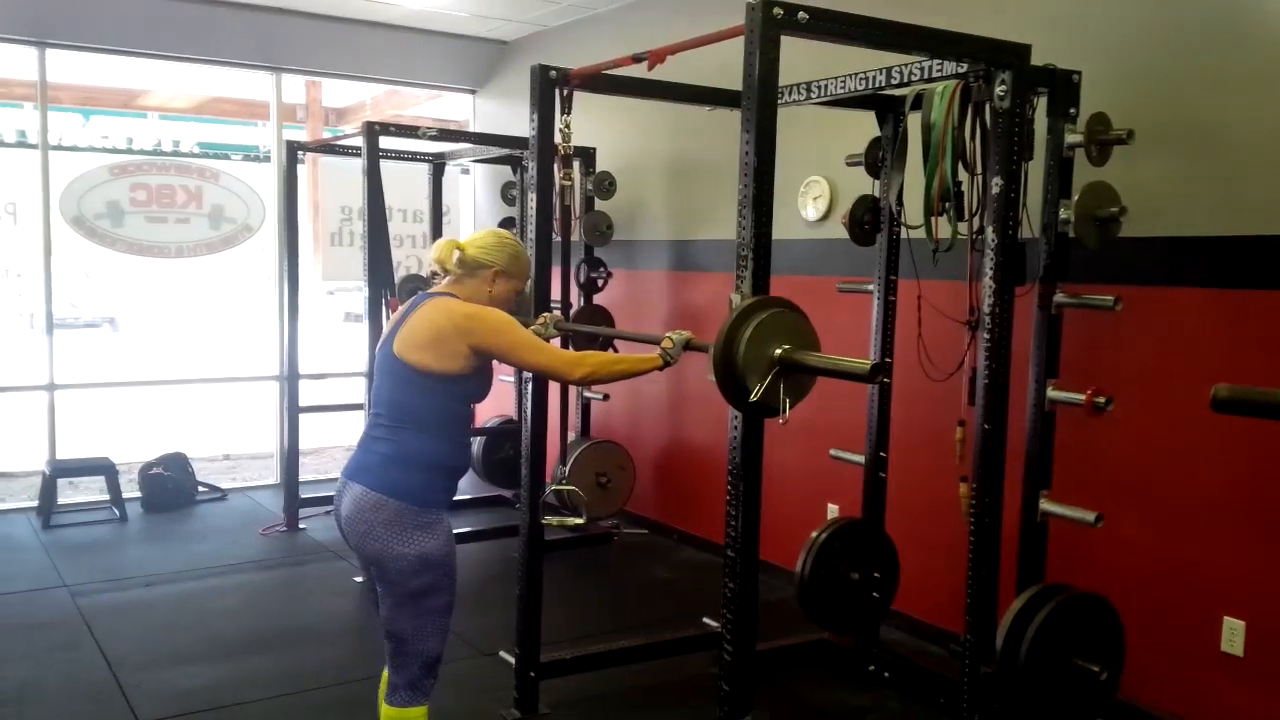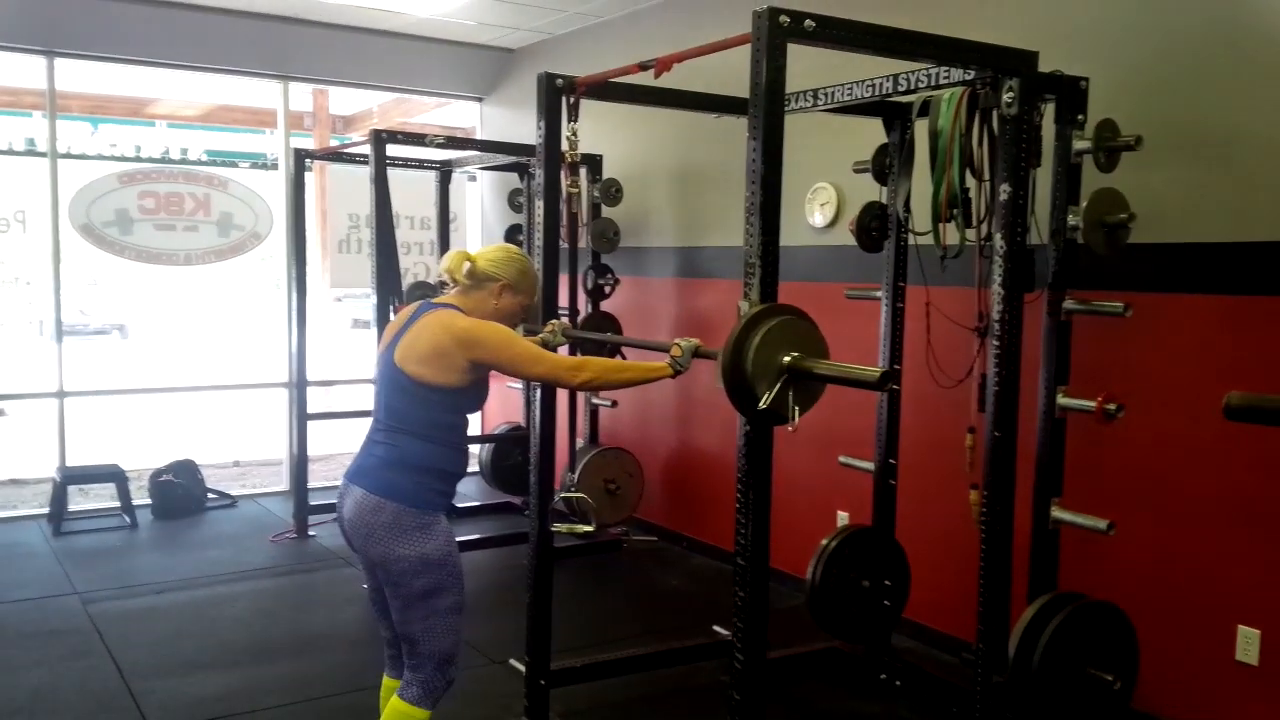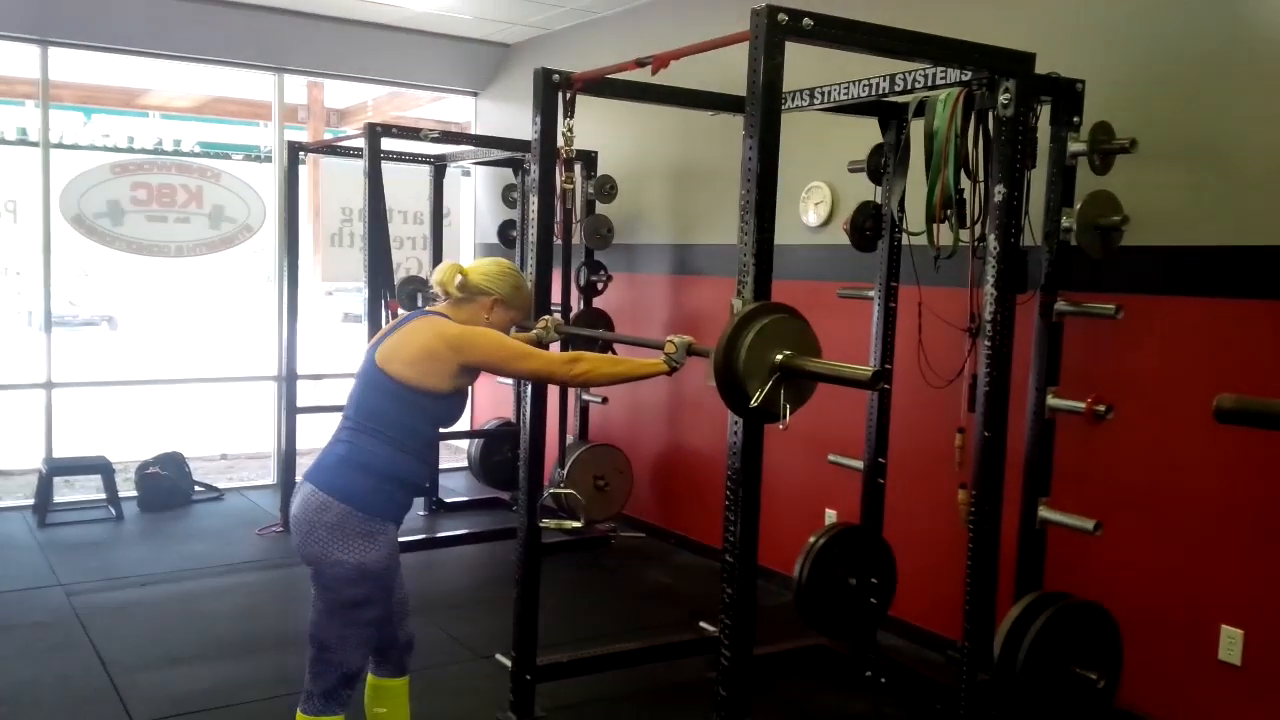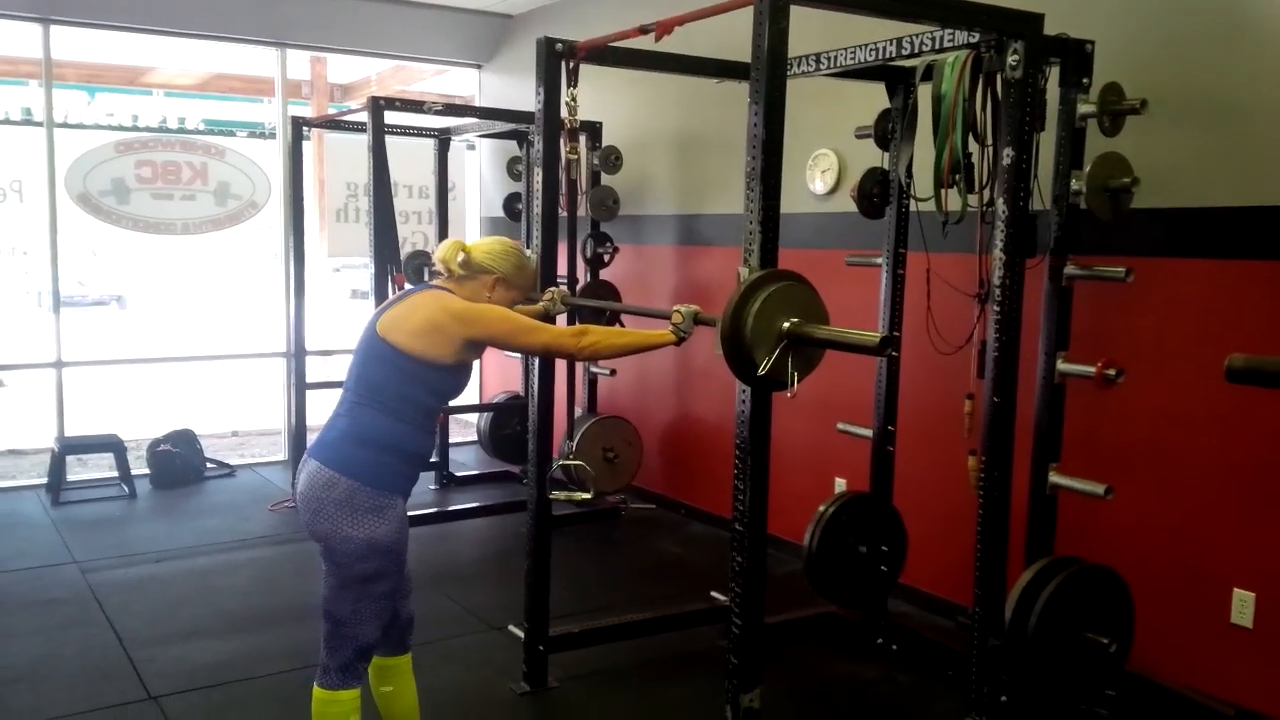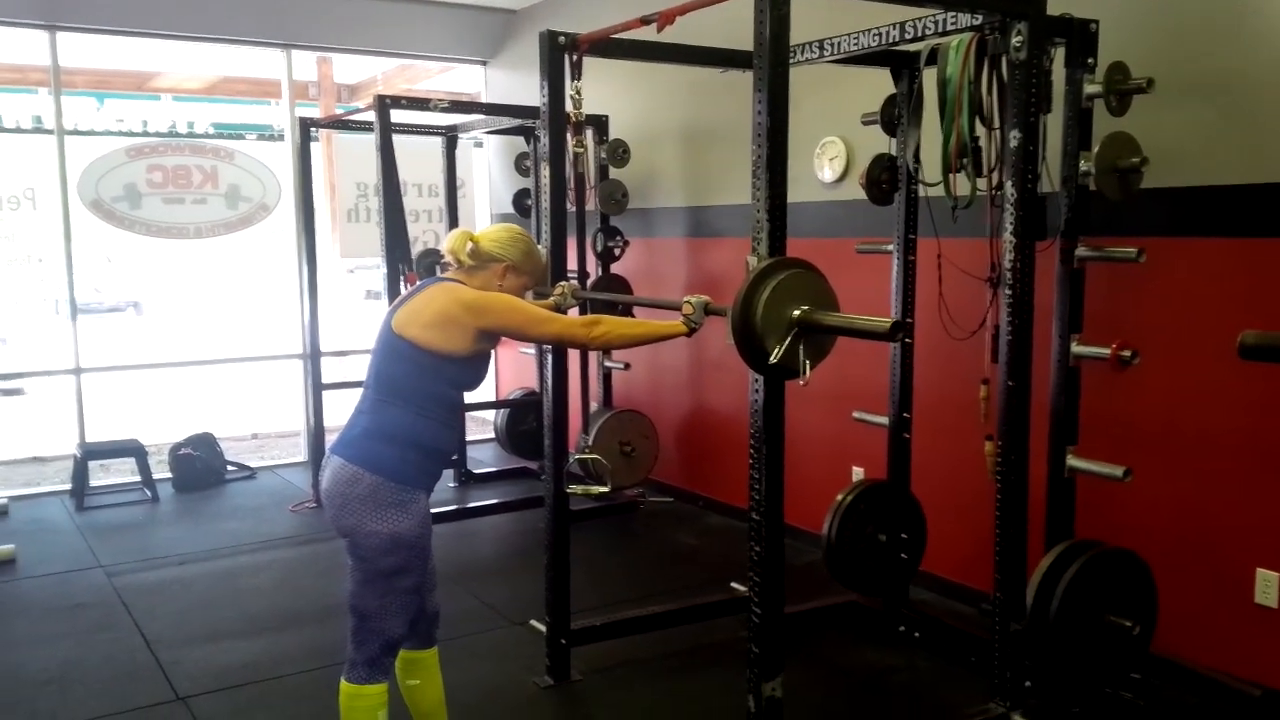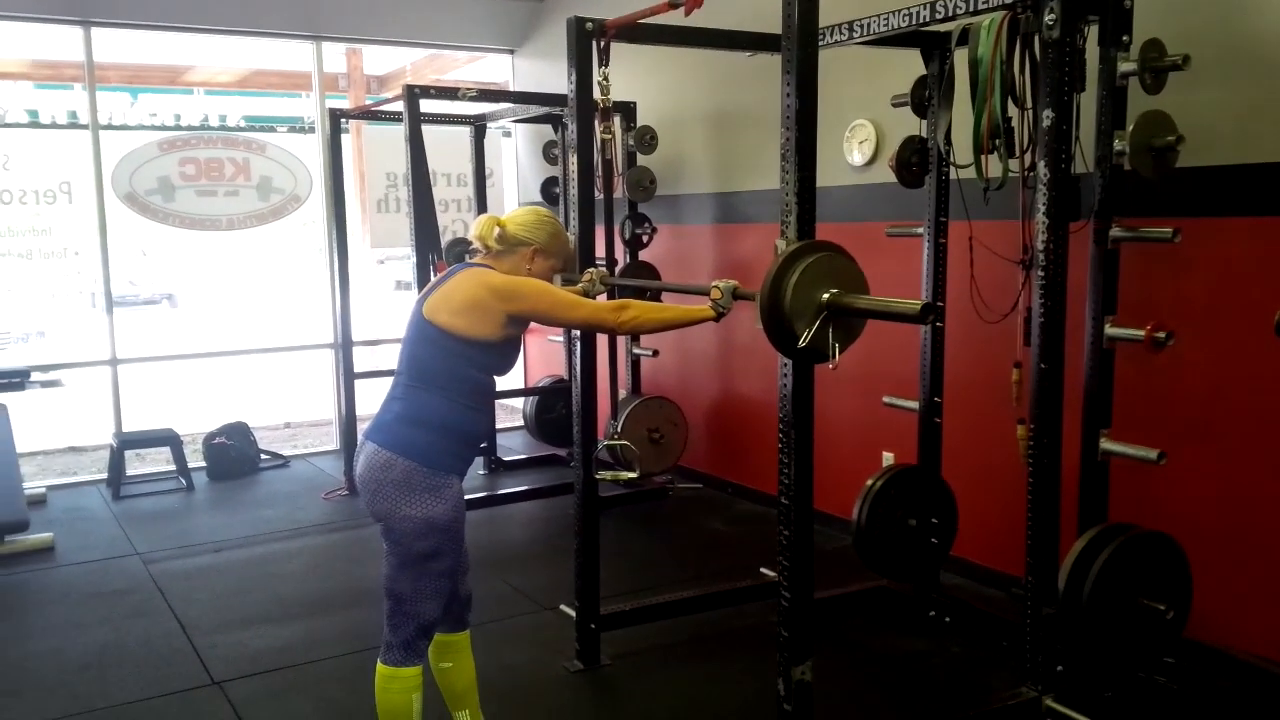
dt=0.5s
person 1, frame 1
left shoulder: (420, 309)
right shoulder: (468, 319)
right elbow: (574, 368)
left wrist: (533, 336)
right wrist: (662, 356)
left hip: (369, 496)
right hip: (400, 510)
left knee: (411, 654)
right knee: (415, 667)
person 1, frame 2
left shoulder: (416, 315)
right shoulder: (465, 333)
right elbow: (576, 374)
left wrist: (541, 342)
right wrist: (669, 366)
left hip: (370, 499)
right hip: (403, 514)
left knee: (408, 662)
right knee: (430, 674)
person 1, frame 3
left shoulder: (418, 326)
right shoulder: (453, 340)
right elbow: (570, 370)
left wrist: (536, 339)
right wrist: (663, 364)
left hip: (337, 503)
right hip: (352, 518)
left knee: (392, 649)
right knee: (336, 677)
person 1, frame 4
left shoulder: (424, 301)
right shoulder: (452, 314)
right elbow: (577, 343)
left wrist: (543, 310)
right wrist: (670, 335)
left hip: (341, 477)
right hip: (356, 493)
left knee: (393, 631)
right knee: (349, 651)
person 1, frame 5
left shoulder: (438, 295)
right shoulder: (466, 305)
right elbow: (588, 333)
left wrist: (553, 304)
right wrist: (682, 325)
left hip: (369, 475)
right hip: (380, 487)
left knee: (420, 625)
right knee: (376, 646)
person 1, frame 6
left shoulder: (469, 280)
right shoulder: (495, 290)
right elbow: (617, 317)
left wrist: (580, 292)
right wrist: (710, 311)
left hip: (403, 461)
right hip: (414, 473)
left knee: (451, 610)
right knee: (410, 631)
